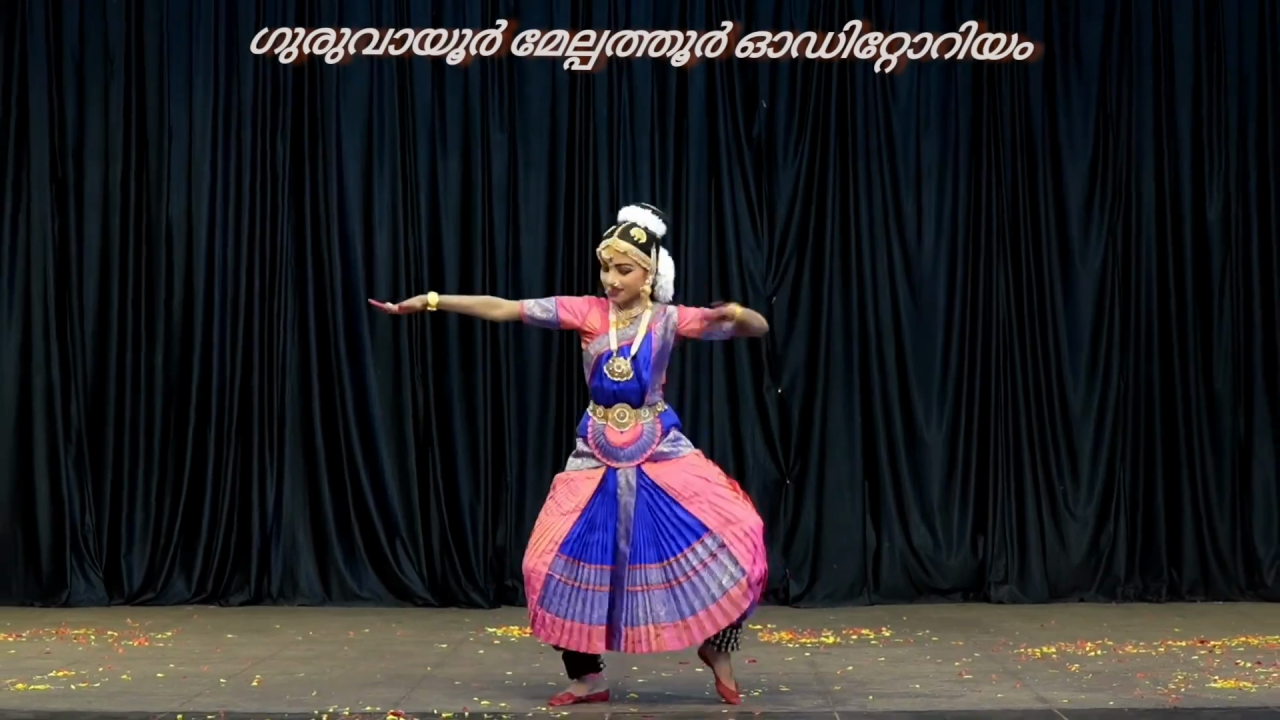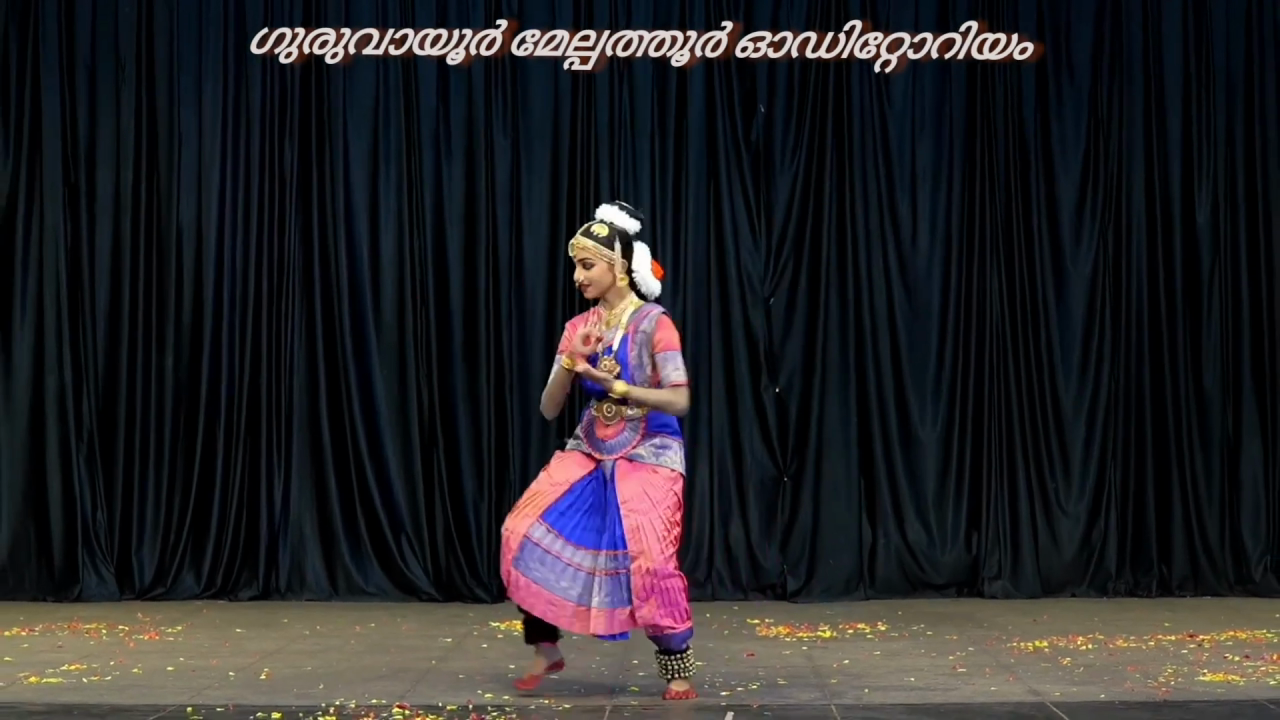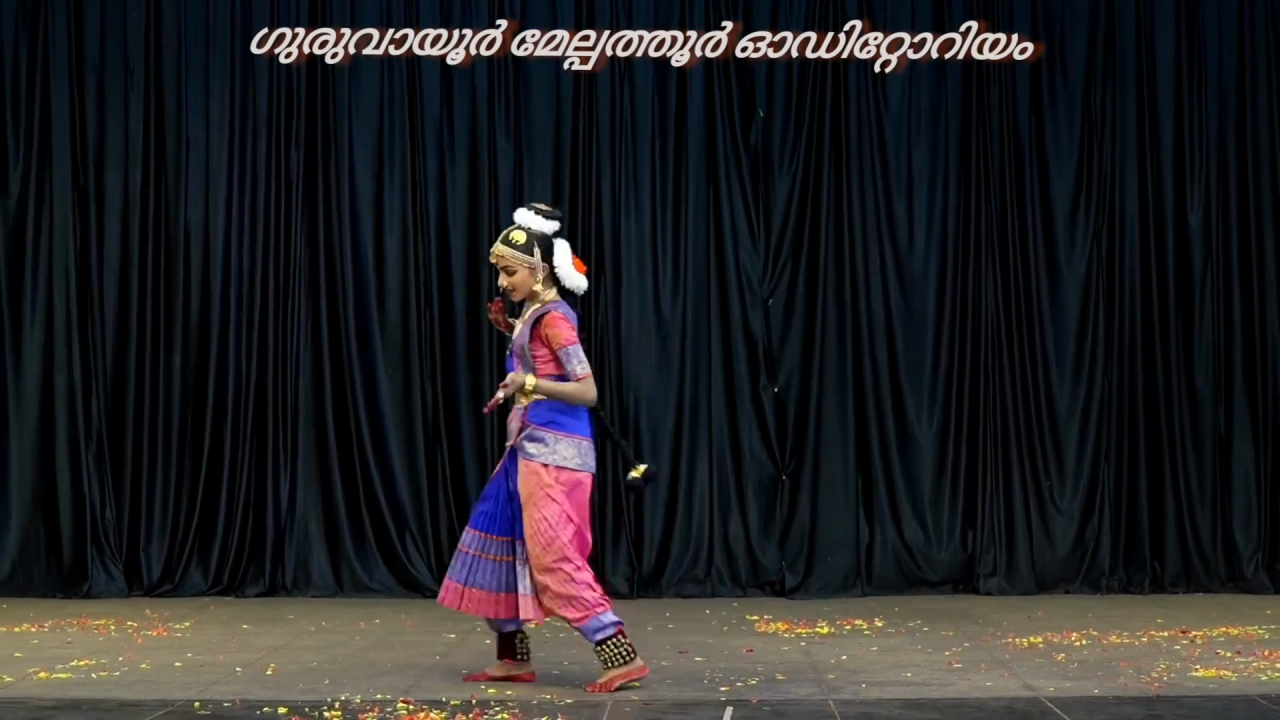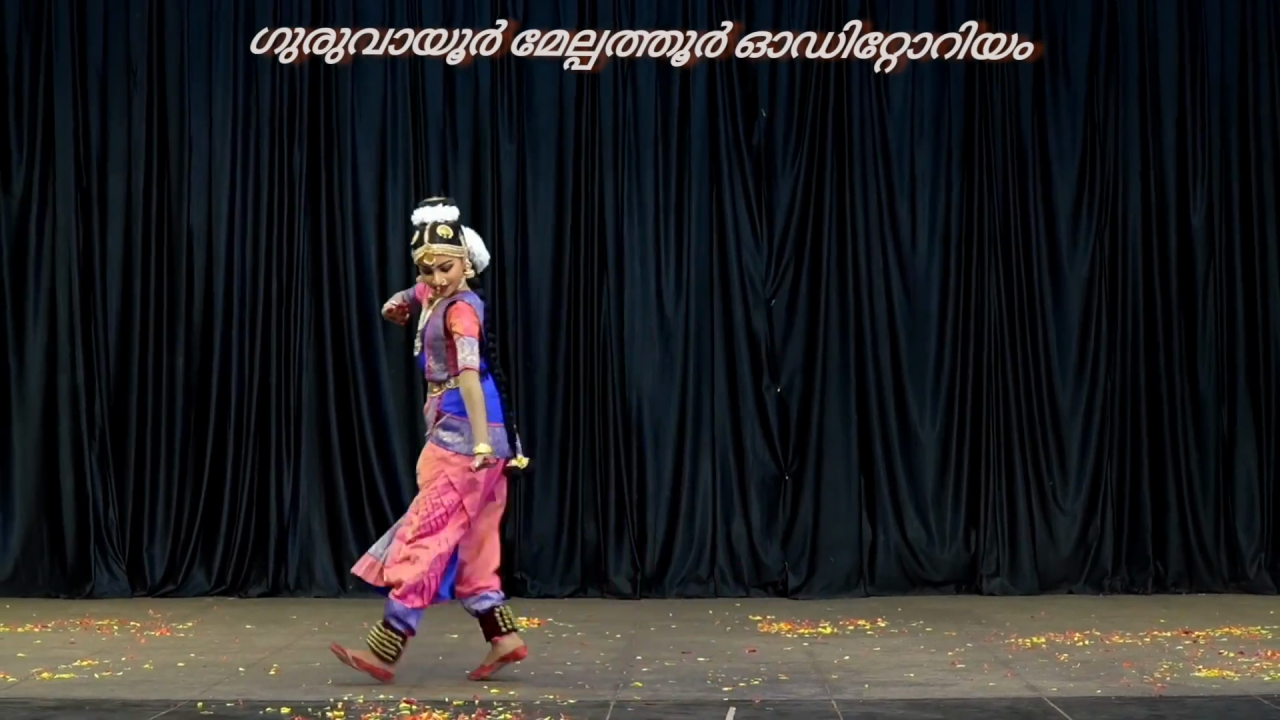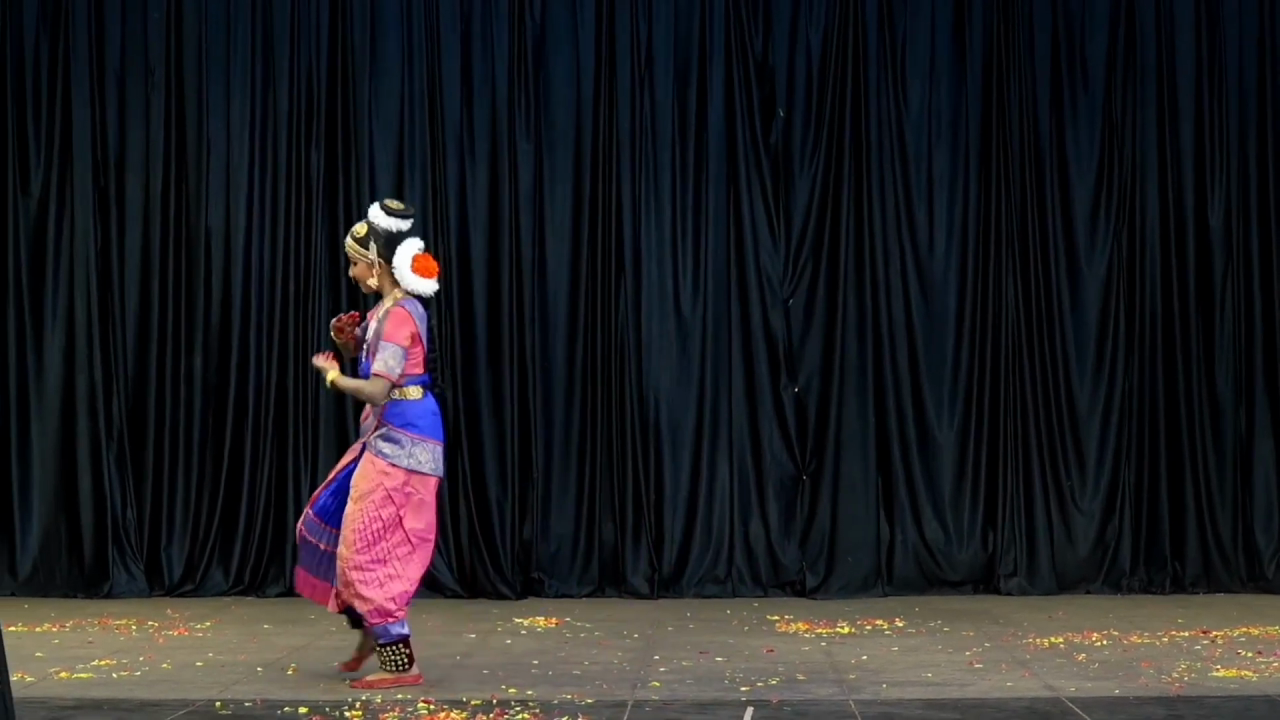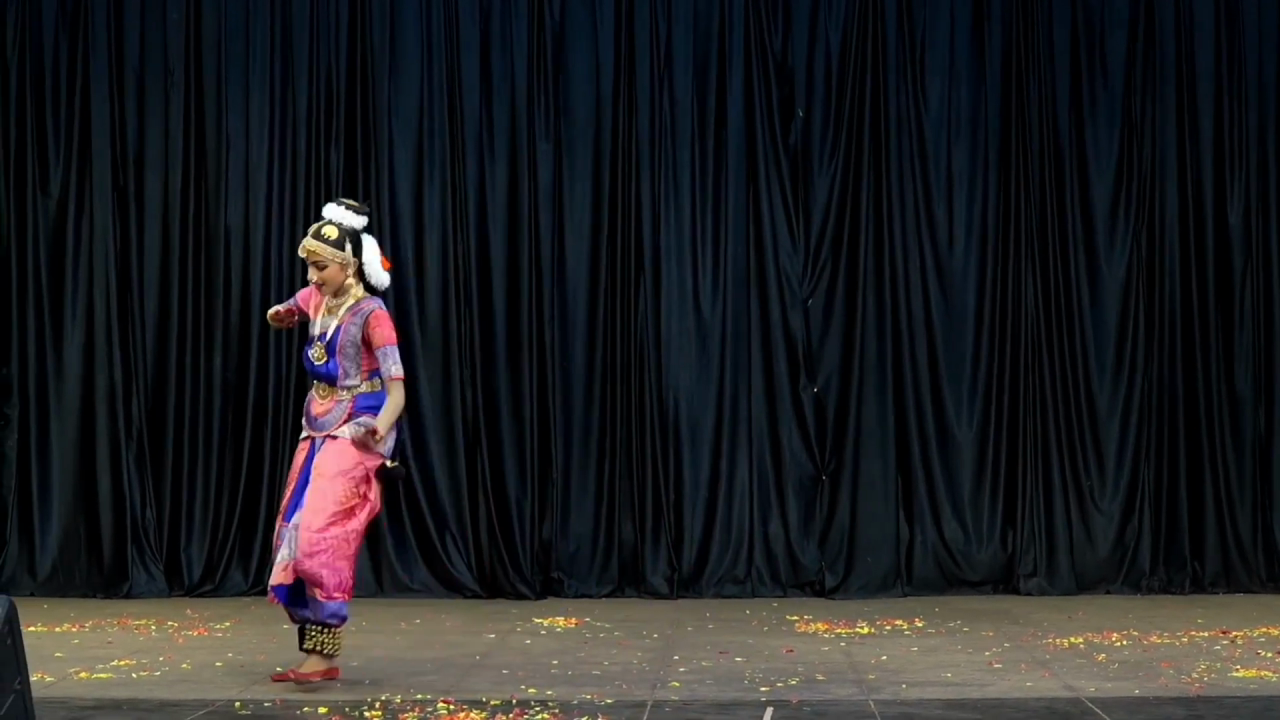
dt=0.5s
person 1, frame 1
left shoulder: (672, 319)
right shoulder: (586, 312)
left elbow: (759, 327)
right elbow: (501, 308)
left wrist: (738, 314)
right wrist: (429, 300)
left hip: (661, 454)
right hip: (596, 458)
left knee: (733, 537)
right knee: (556, 561)
left ankle: (718, 651)
right ankle: (588, 678)
person 1, frame 2
left shoulder: (655, 322)
right shoulder: (582, 326)
left elbow: (678, 402)
right elbow: (549, 407)
left wrist: (614, 383)
right wrist: (569, 362)
left hip: (648, 455)
right hip: (592, 450)
left knee: (648, 562)
right knee: (530, 533)
left ankle: (678, 671)
right ankle: (546, 649)
person 1, frame 3
left shoulder: (554, 318)
right shoulder: (535, 313)
left elbow: (587, 391)
left wrist: (529, 383)
right wrist: (508, 328)
left hip: (553, 447)
right hip: (535, 445)
left knee: (556, 558)
right knee: (496, 538)
left ankle: (624, 659)
right ankle: (512, 658)
person 1, frame 4
left shoulder: (461, 308)
right shoulder: (433, 292)
left elbow: (469, 376)
right elbow: (404, 305)
left wrist: (481, 442)
right wrist: (396, 307)
left hip: (460, 431)
right hip: (454, 428)
left knee: (426, 537)
right knee: (464, 541)
left ankle: (384, 652)
right ankle: (502, 637)
person 1, frame 5
left shoulder: (401, 315)
right shoulder: (386, 307)
left elbow: (375, 389)
right elbow: (359, 353)
left wrist: (332, 377)
right wrist: (346, 336)
left hip: (403, 441)
right hip: (385, 440)
left knee: (370, 550)
right knee: (323, 527)
left ankle: (400, 664)
right ankle: (371, 636)
person 1, frame 6
left shoulder: (373, 314)
right shoulder: (316, 297)
left elbow: (397, 388)
right elbow: (279, 317)
left wrist: (380, 428)
right wrist: (282, 314)
left hip: (356, 434)
right hip: (318, 432)
left knee: (319, 536)
right knee: (299, 539)
left ankle: (325, 651)
right ankle: (315, 649)
